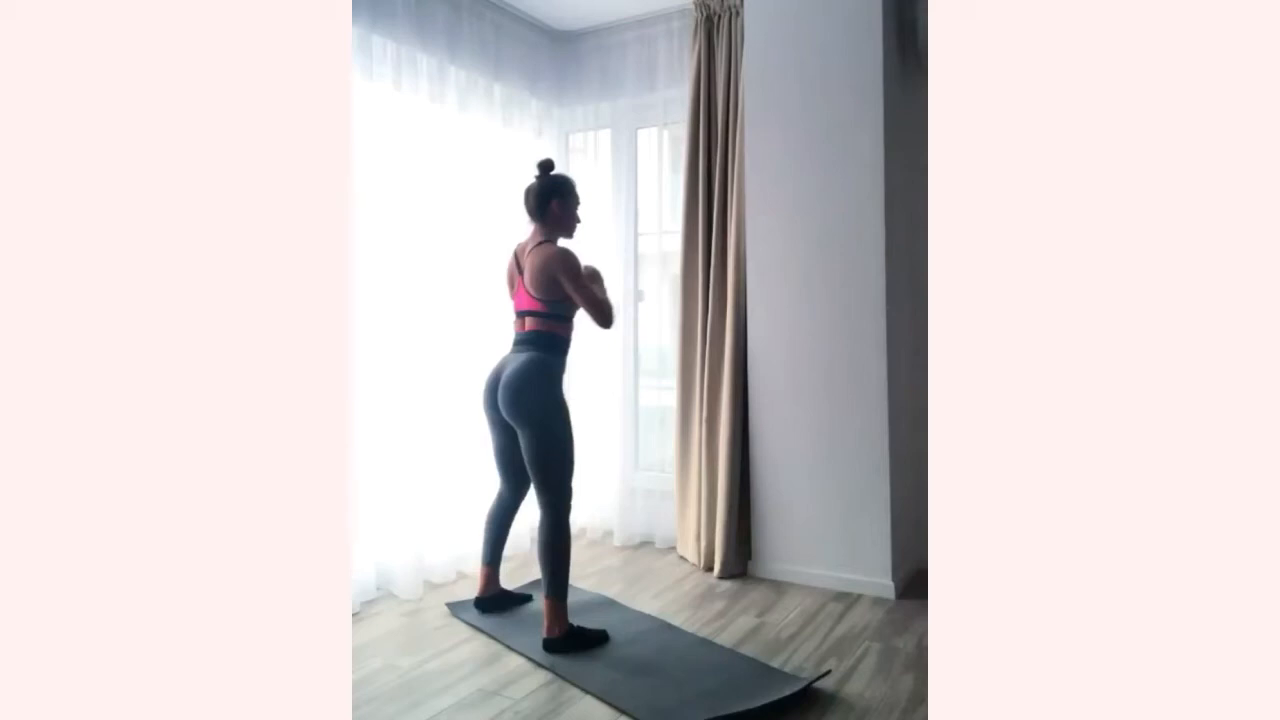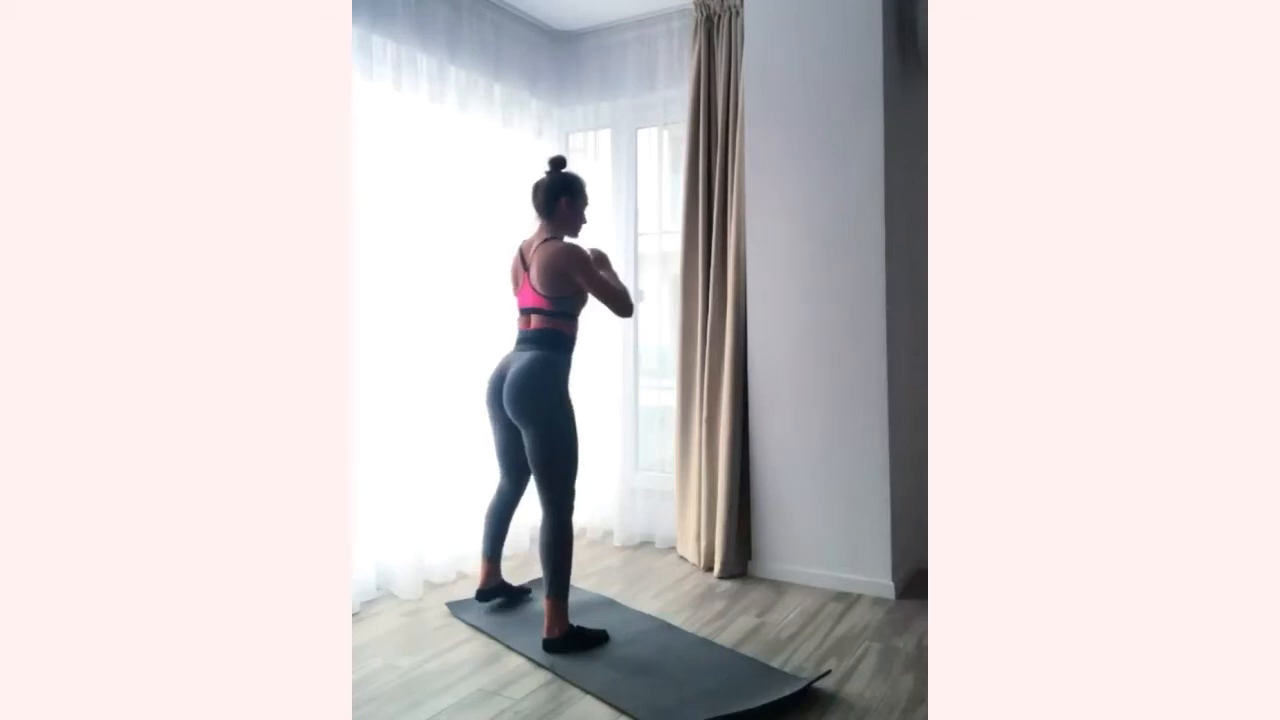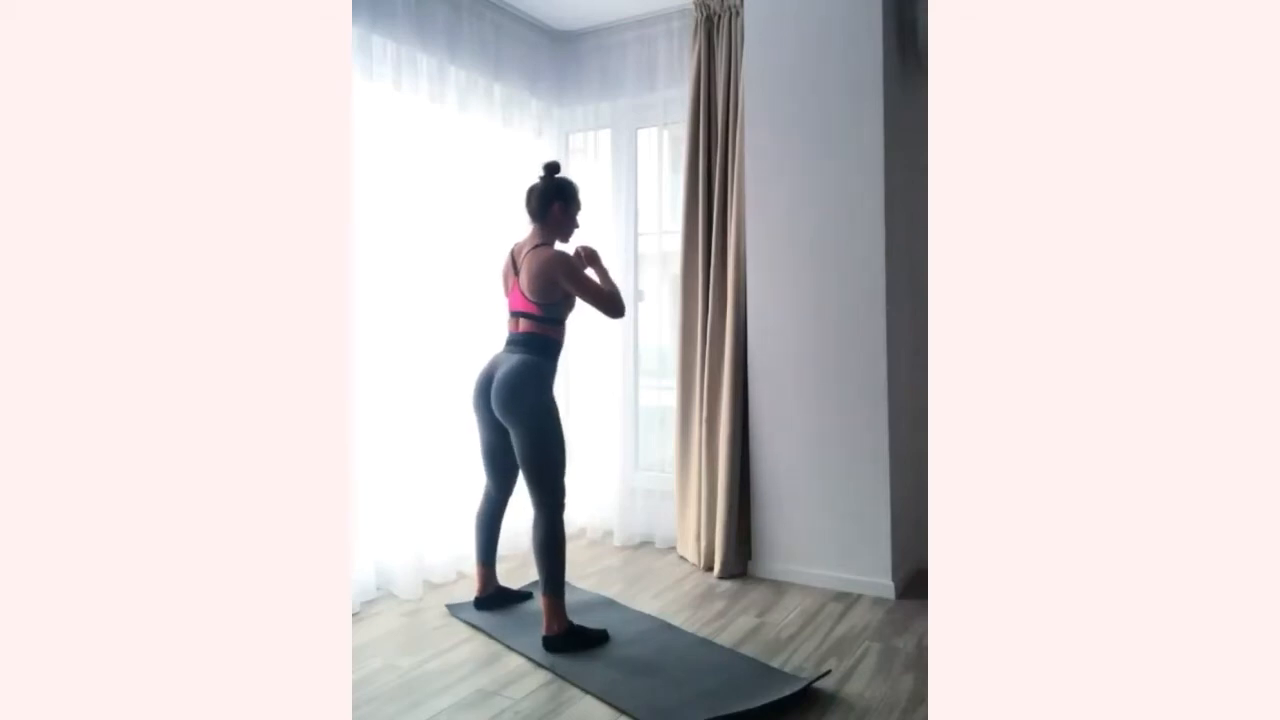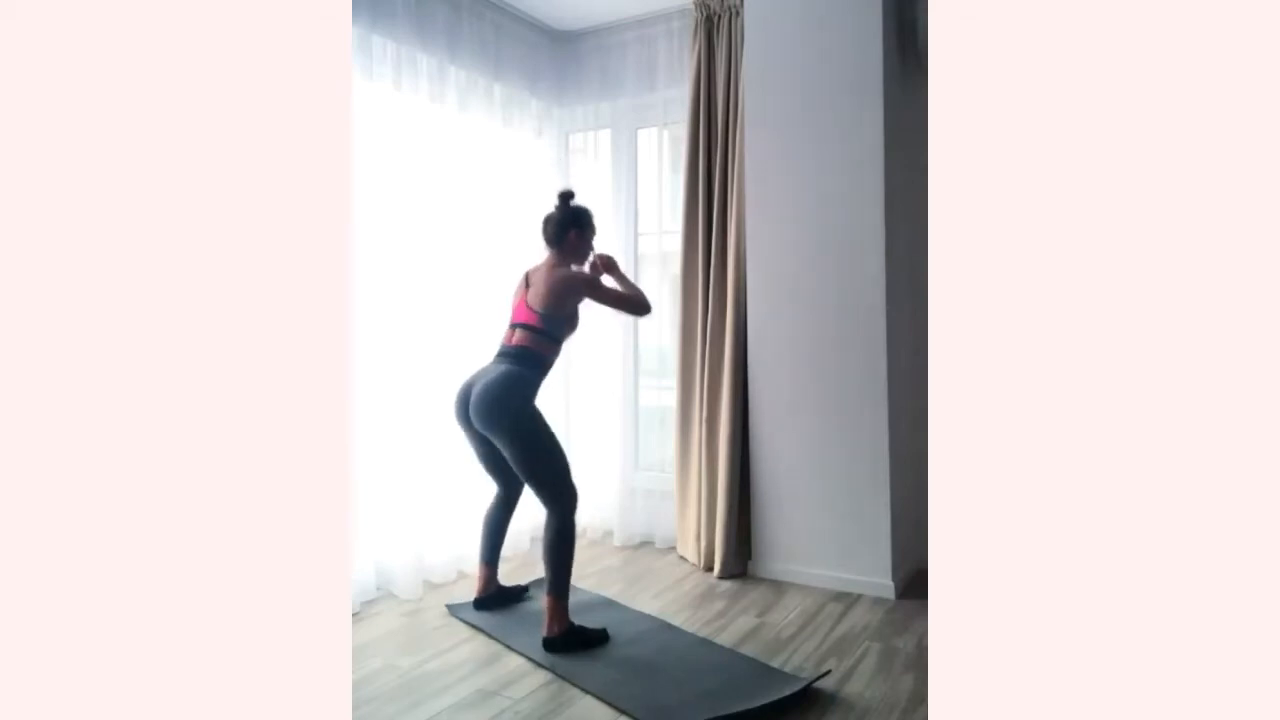
dt=0.3s
person 1, frame 1
left shoulder: (517, 257)
right shoulder: (558, 257)
right elbow: (604, 318)
left wrist: (578, 283)
right wrist: (595, 280)
left hip: (501, 378)
right hip: (534, 384)
left knee: (512, 488)
right knee: (555, 504)
left ankle: (488, 587)
right ankle: (557, 627)
person 1, frame 2
left shoulder: (521, 253)
right shoulder: (566, 253)
right elbow: (623, 307)
right wrist: (605, 266)
left hip: (505, 375)
right hip: (539, 381)
left knee: (510, 484)
right knee: (558, 505)
left ankle: (490, 579)
right ankle: (557, 628)
person 1, frame 3
left shoulder: (513, 255)
right shoulder: (554, 260)
right elbow: (615, 308)
left wrist: (574, 269)
right wrist: (594, 264)
left hip: (492, 376)
right hip: (525, 385)
left knee: (497, 487)
right knee: (549, 504)
left ankle: (487, 587)
right ankle: (556, 626)
person 1, frame 4
left shoulder: (531, 275)
right shoulder: (569, 279)
right elbow: (640, 306)
left wrist: (592, 276)
right wrist: (613, 272)
left hip: (473, 392)
right hip: (505, 398)
left knee: (508, 487)
right knee: (562, 503)
left ankle: (487, 586)
right ankle: (558, 627)
